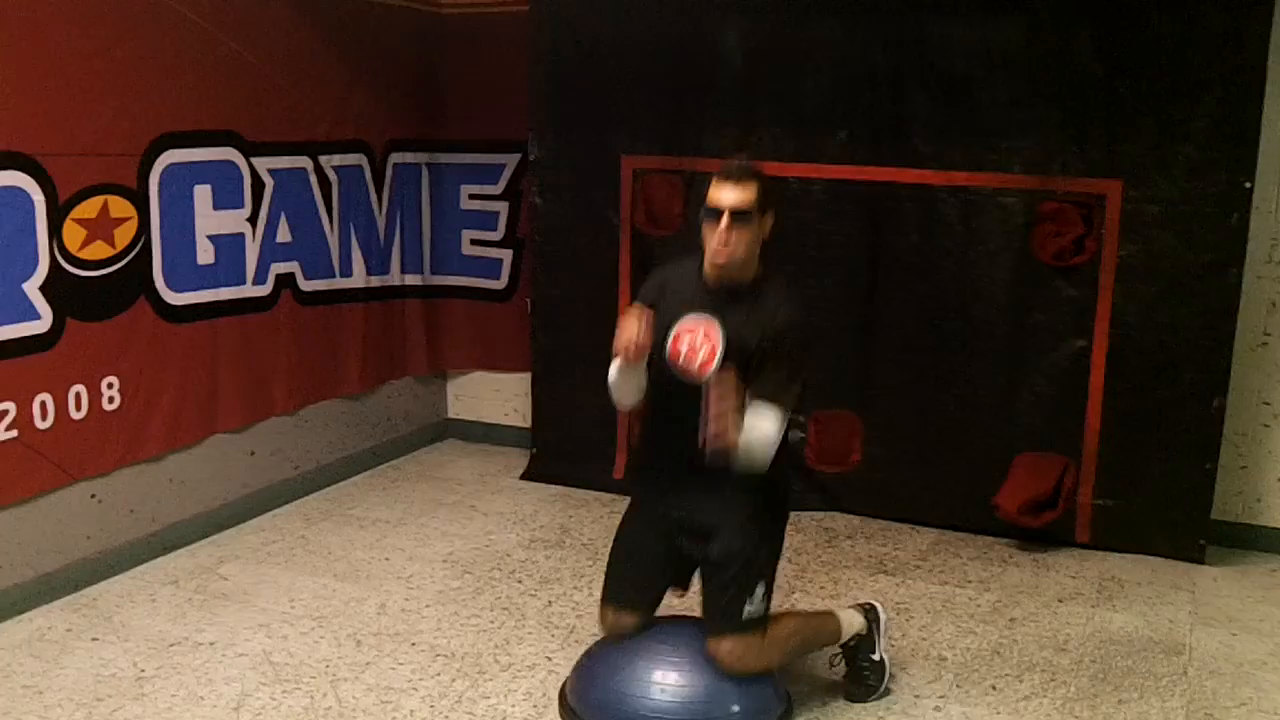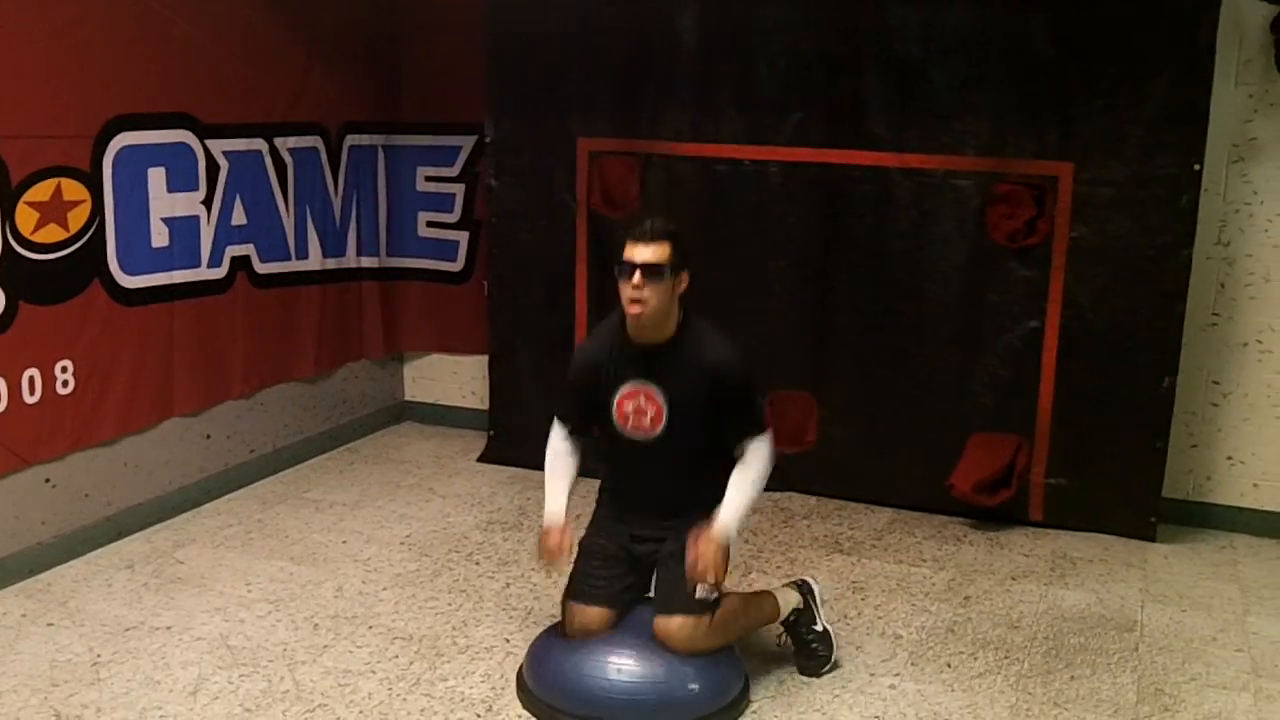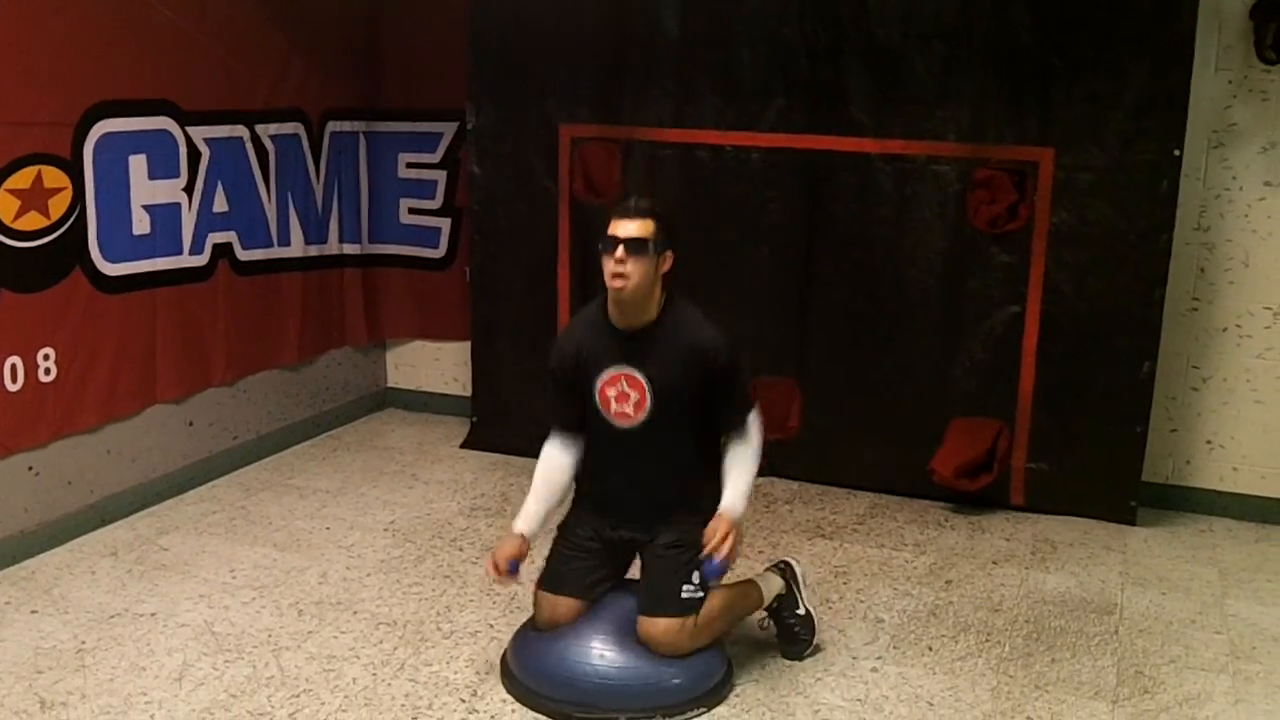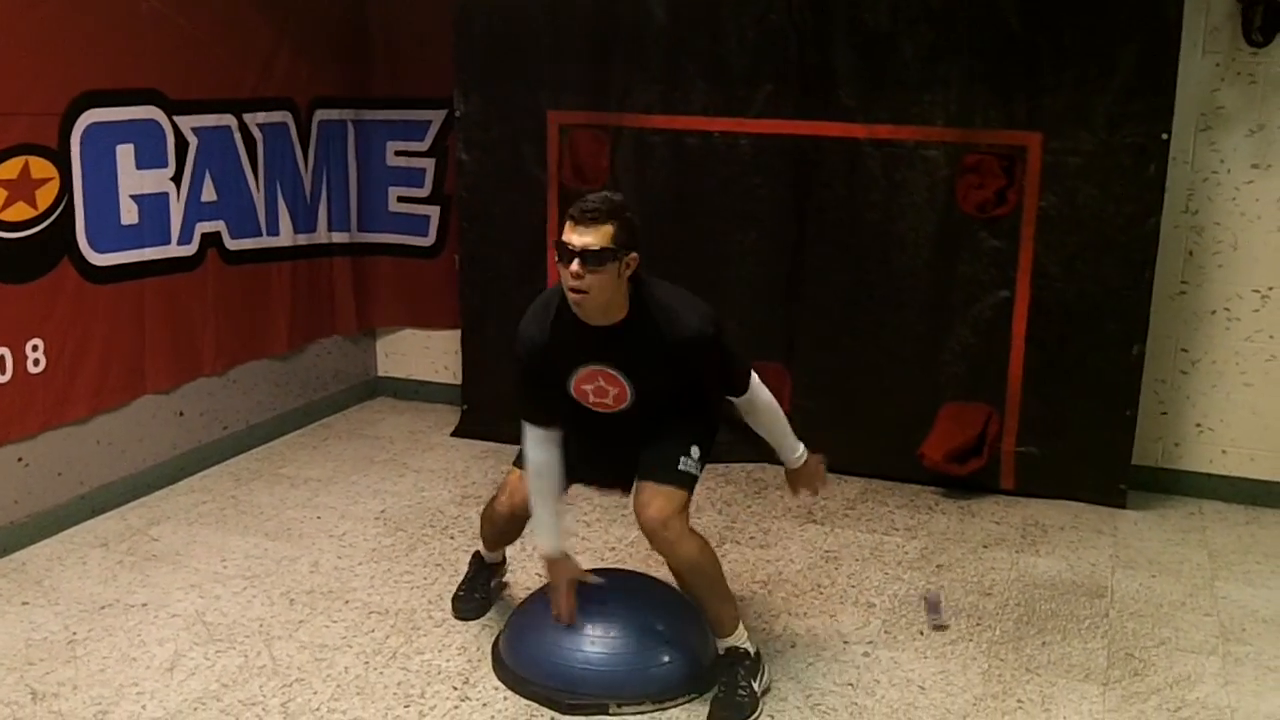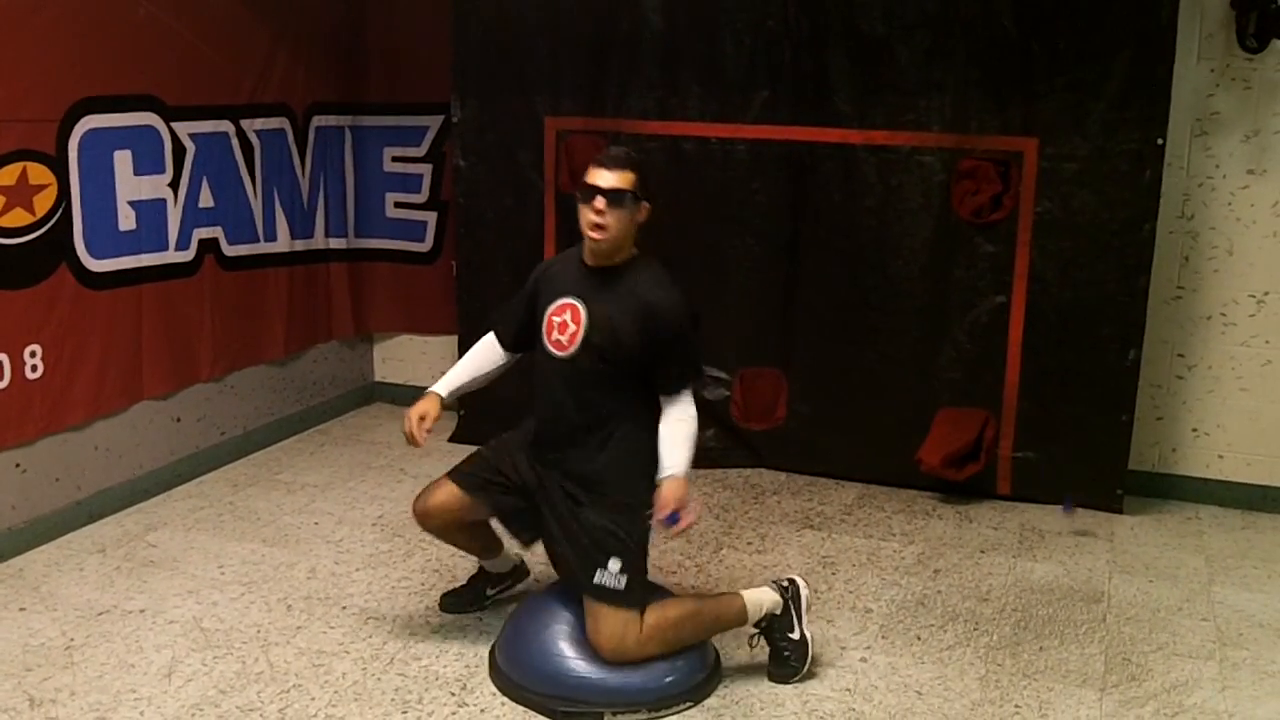
dt=1s
person 1, frame 1
left shoulder: (778, 317)
right shoulder: (664, 287)
left elbow: (766, 440)
right elbow: (625, 394)
left wrist: (736, 430)
right wrist: (629, 359)
left hip: (739, 499)
right hip: (660, 487)
left knee: (737, 653)
right knee: (617, 623)
left ankle: (855, 625)
right ankle: (666, 575)
person 1, frame 2
left shoulder: (714, 359)
right shoulder: (596, 353)
left elbow: (758, 443)
right elbow: (565, 433)
left wrist: (722, 528)
right wrist: (554, 514)
left hip: (691, 517)
right hip: (621, 512)
left knee: (679, 633)
right knee: (581, 626)
left ankle: (793, 602)
right ankle: (628, 584)
person 1, frame 3
left shoulder: (698, 343)
right shoulder: (577, 340)
left elbow: (744, 426)
right elbow: (564, 440)
left wrist: (731, 510)
right wrist: (526, 529)
left hip: (681, 510)
right hip: (600, 507)
left knee: (665, 636)
right knee: (551, 614)
left ankle: (775, 586)
right ankle: (608, 578)
person 1, frame 4
left shoulder: (682, 324)
right shoulder: (541, 330)
left elbow: (747, 392)
right elbow: (543, 434)
left wrist: (798, 456)
right wrist: (553, 551)
left hip: (673, 419)
right hip: (584, 422)
left knee: (659, 516)
right knee: (511, 503)
left ankle: (741, 652)
right ankle: (488, 562)
person 1, frame 5
left shoulder: (657, 301)
right shoulder: (551, 273)
left elbow: (677, 403)
right elbow: (502, 342)
left wrist: (674, 476)
right wrist: (438, 393)
left hip: (610, 471)
right hip: (539, 446)
left knee: (615, 641)
right knee: (435, 510)
left ankle: (773, 604)
right ankle: (502, 570)
